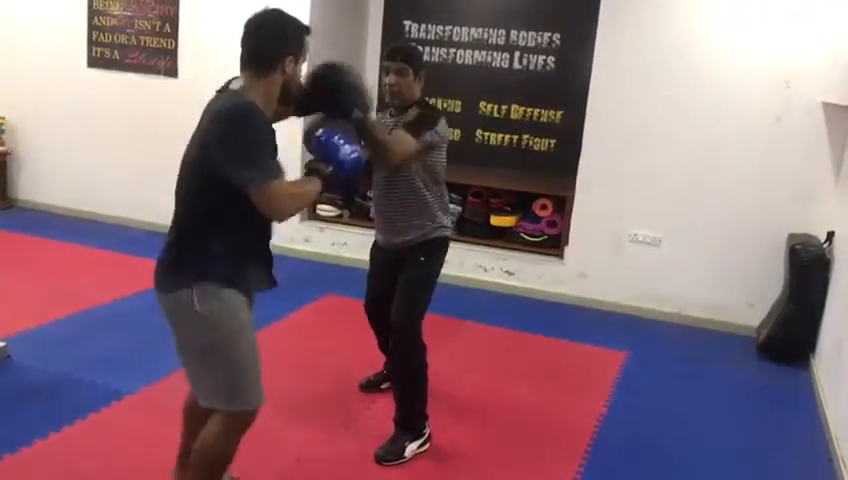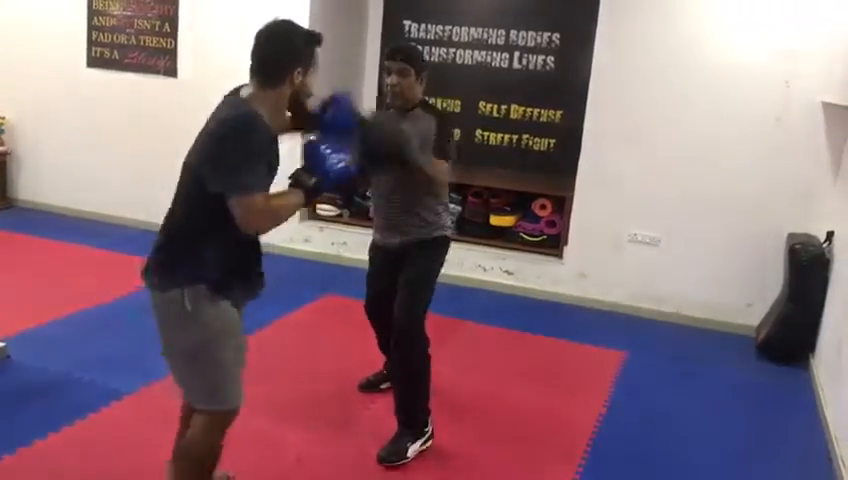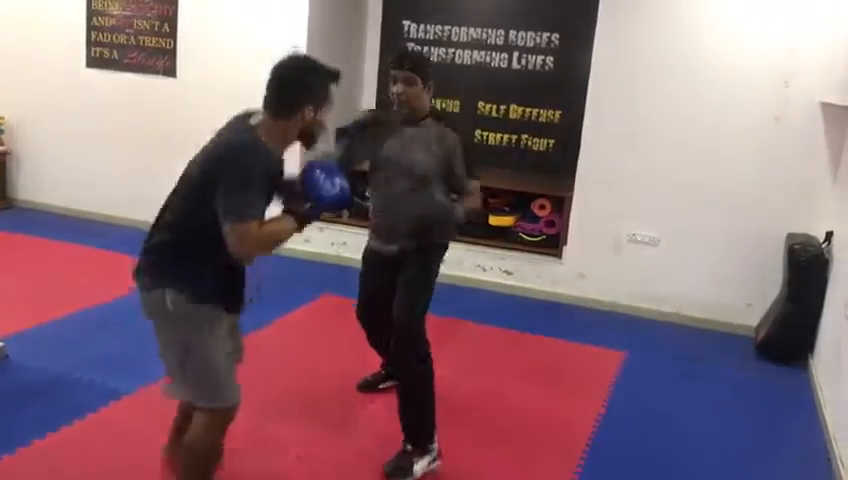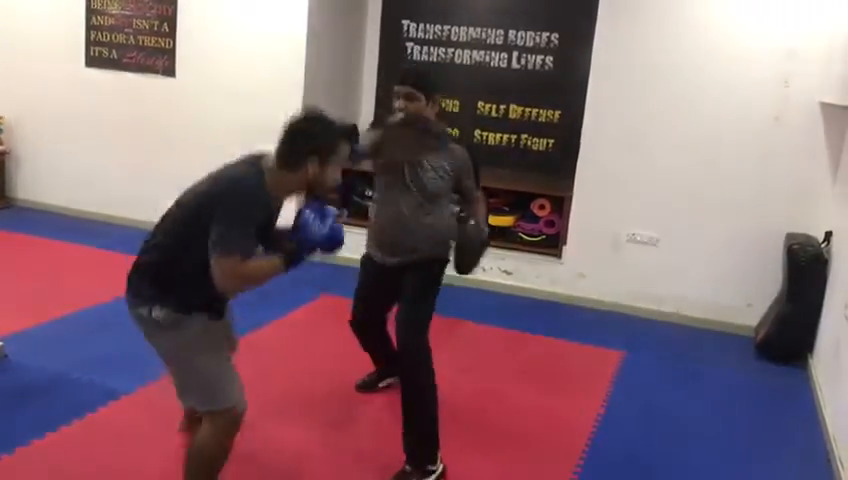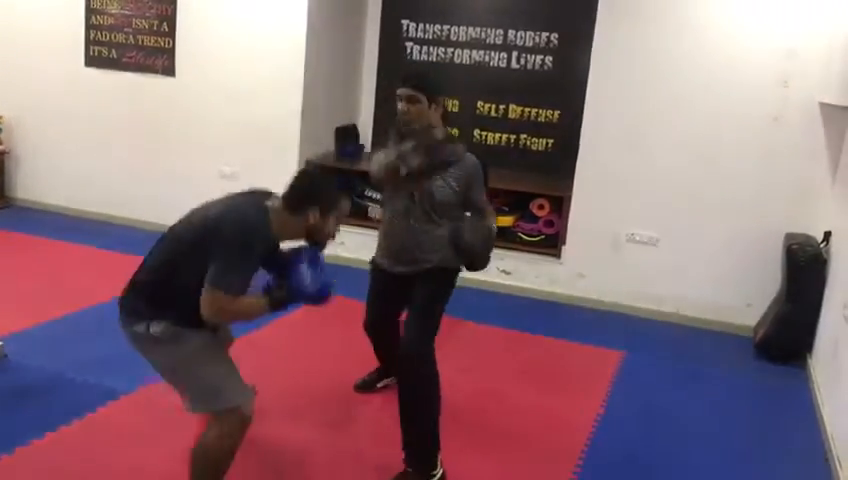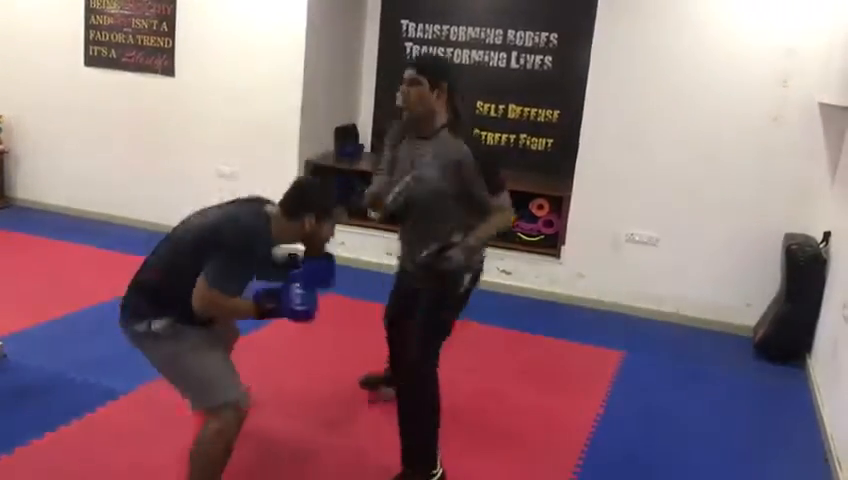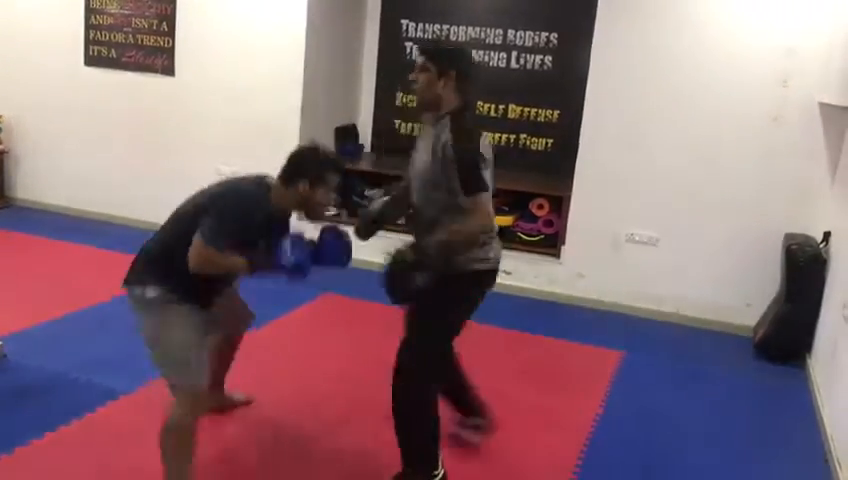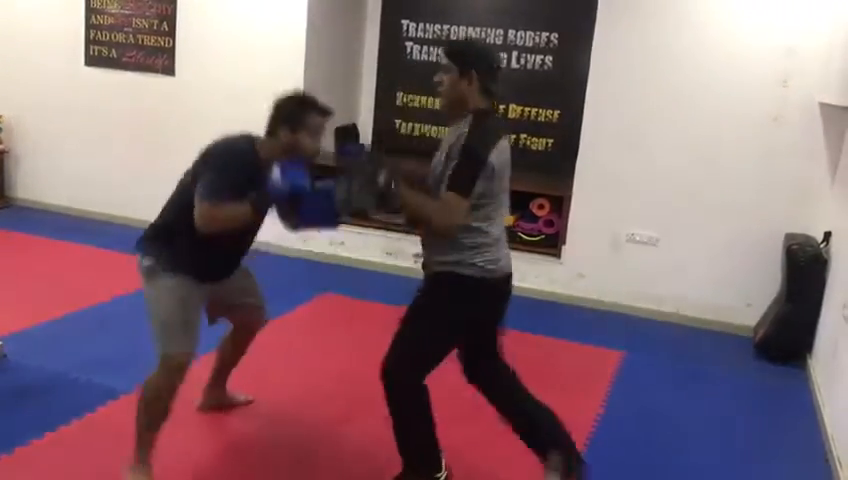
dt=0.1s
person 1, frame 1
left shoulder: (430, 120)
right shoulder: (383, 119)
left elbow: (398, 152)
left wrist: (361, 117)
left hip: (425, 239)
right hip: (387, 237)
left knee: (404, 323)
right knee: (377, 308)
left ankle: (414, 429)
right ankle: (396, 370)
person 1, frame 2
left shoulder: (435, 124)
right shoulder: (380, 118)
left elbow: (440, 180)
right elbow: (361, 162)
left wrist: (406, 154)
left hip: (426, 239)
right hip: (386, 237)
left knee: (408, 320)
right knee: (376, 307)
left ankle: (415, 428)
right ankle: (396, 368)
person 1, frame 3
left shoulder: (446, 138)
right shoulder: (380, 125)
left elbow: (470, 192)
right elbow: (348, 160)
left wrist: (454, 215)
right wrist: (353, 136)
left hip: (423, 246)
right hip: (381, 243)
left knee: (407, 325)
right knee: (370, 312)
left ankle: (422, 444)
right ankle: (394, 368)
person 1, frame 4
left shoulder: (454, 155)
right shoulder: (390, 134)
left elbow: (473, 201)
right elbow: (370, 148)
right wrist: (399, 130)
left hip: (425, 261)
right hip: (379, 255)
left knee: (410, 342)
right knee: (364, 322)
right ankle: (389, 368)
person 1, frame 5
left shoulder: (464, 162)
right shoulder: (398, 140)
left elbow: (482, 212)
right elbow: (378, 170)
right wrist: (409, 162)
left hip: (435, 270)
right hip: (389, 262)
left knee: (416, 352)
right knee: (377, 324)
right ankle: (390, 369)
person 1, frame 6
left shoulder: (464, 153)
right shoulder: (402, 137)
left elbow: (502, 212)
right elbow: (376, 192)
left wrist: (463, 249)
right wrist: (387, 200)
left hip: (450, 270)
right hip: (417, 264)
left knee: (416, 360)
right knee: (397, 321)
right ankle: (399, 375)
person 1, frame 7
left shoulder: (461, 139)
right shoulder: (434, 124)
left elbow: (480, 220)
right elbow: (423, 191)
left wrist: (429, 250)
left hip: (462, 269)
right hip: (442, 262)
left knee: (415, 362)
right knee: (428, 345)
right ankle: (472, 413)
person 1, frame 8
left shoulder: (475, 138)
right shoulder: (473, 129)
left elbow: (445, 217)
right elbow: (448, 186)
left wrist: (397, 190)
right wrist: (407, 186)
left hip: (462, 277)
right hip: (490, 275)
left knee: (399, 370)
right knee: (486, 370)
person 2, frame 1
left shoulder: (234, 96)
right shoulder: (243, 119)
right elbow: (277, 204)
left wrist: (301, 104)
right wrist: (321, 173)
left hip: (209, 270)
right hip: (203, 280)
left knee: (213, 387)
right knee: (237, 408)
person 2, frame 2
left shoulder: (247, 101)
right shoulder: (243, 128)
right elbow: (253, 219)
left wrist: (296, 120)
right wrist: (309, 186)
left hip: (211, 271)
right hip: (191, 283)
left knee: (206, 386)
right knee: (218, 406)
person 2, frame 3
left shoulder: (254, 130)
right shoulder: (246, 155)
right elbow: (245, 245)
right wrist: (300, 215)
left hip: (200, 277)
right hip: (179, 285)
left knee: (211, 380)
right knee: (218, 405)
person 2, frame 4
left shoulder: (265, 170)
right shoulder: (246, 193)
right elbow: (229, 278)
left wrist: (292, 237)
right wrist: (290, 254)
left hip: (187, 282)
right hip: (165, 301)
left knee: (221, 351)
right knee: (226, 411)
left ankle: (194, 418)
person 2, frame 5
left shoulder: (265, 207)
right shoulder: (247, 230)
right elbow: (216, 311)
left wrist: (288, 269)
right wrist: (278, 297)
left hip: (178, 299)
right hip: (156, 317)
left knee: (220, 343)
right knee: (234, 412)
person 2, frame 6
left shoulder: (265, 217)
right shoulder: (245, 233)
left elbow: (256, 269)
right elbow: (204, 304)
left wrist: (294, 271)
right wrist: (264, 307)
left hip: (181, 302)
right hip: (157, 316)
left knee: (225, 336)
right knee: (232, 404)
left ankle: (216, 402)
person 2, frame 7
left shoulder: (270, 197)
right shoulder: (242, 202)
left elbow: (269, 248)
right elbow: (199, 259)
right wrist: (256, 262)
left hip: (198, 284)
right hip: (161, 288)
left knee: (237, 326)
right knee: (190, 394)
left ankle: (214, 395)
person 2, frame 8
left shoulder: (284, 164)
right shoulder: (230, 155)
right elbow: (206, 220)
right wrist: (262, 202)
left hip: (221, 262)
right hip: (169, 260)
left knee: (251, 317)
right knee: (176, 361)
left ankle: (214, 392)
